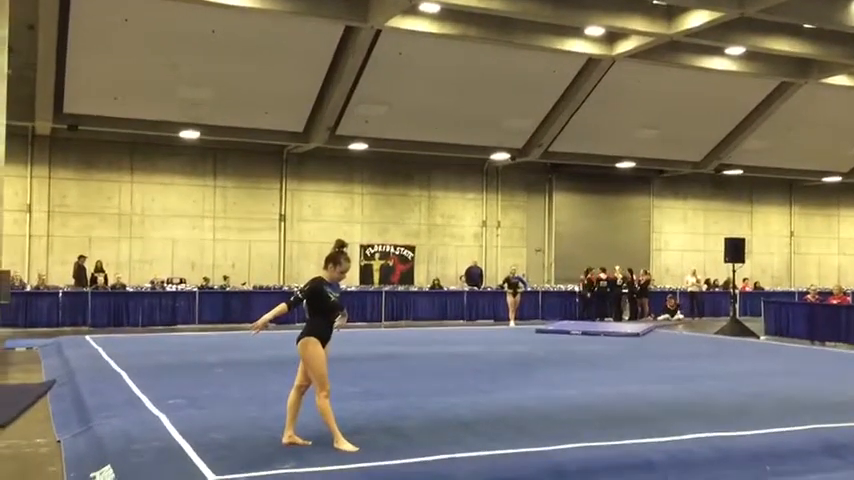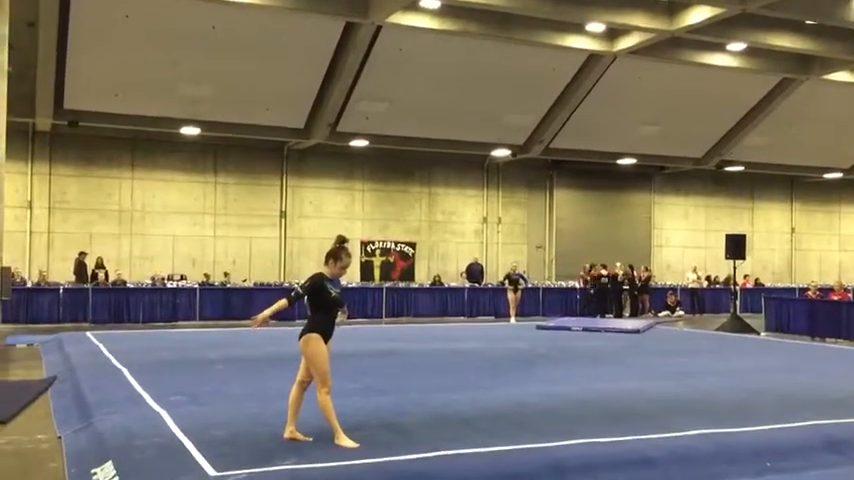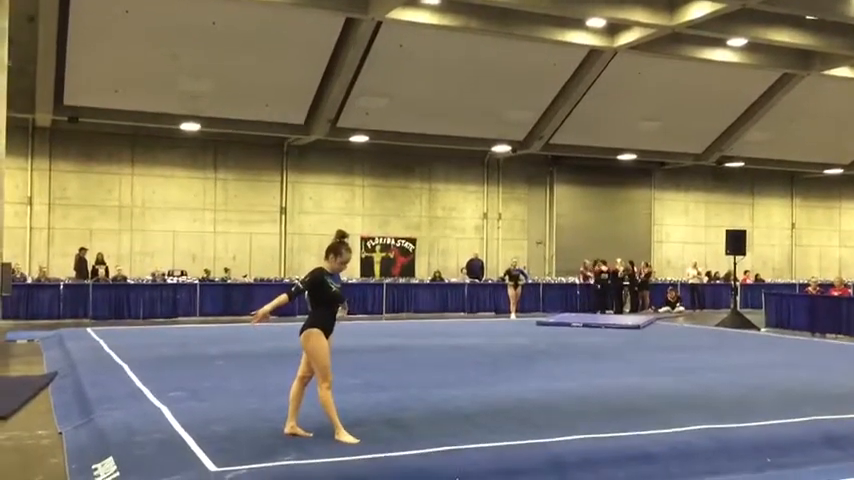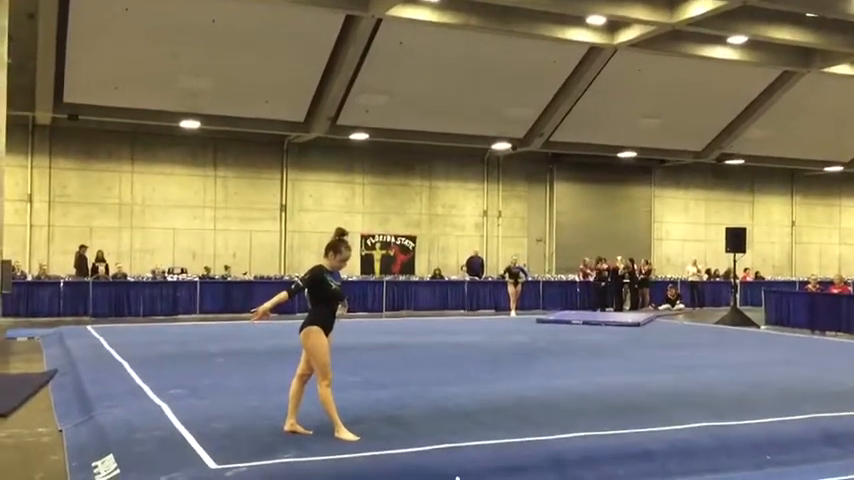
dt=0.1s
person 1, frame 1
left shoulder: (334, 287)
right shoulder: (316, 285)
right elbow: (291, 303)
left wrist: (342, 316)
right wrist: (267, 317)
left hip: (320, 341)
right hip: (311, 340)
left knee: (300, 386)
right knee: (323, 390)
left ankle: (289, 434)
right ankle: (338, 439)
person 1, frame 2
left shoulder: (335, 283)
right shoulder: (317, 281)
right elbow: (292, 298)
left wrist: (341, 311)
right wrist: (267, 313)
left hip: (322, 337)
right hip: (313, 336)
left knee: (302, 382)
right knee: (324, 387)
left ankle: (290, 429)
right ankle: (339, 435)
person 1, frame 3
left shoulder: (335, 278)
right shoulder: (317, 275)
right elbow: (293, 293)
left wrist: (342, 306)
right wrist: (268, 307)
left hip: (323, 332)
right hip: (314, 331)
left knee: (303, 377)
right knee: (325, 382)
left ankle: (291, 425)
right ankle: (339, 430)
person 1, frame 4
left shoulder: (334, 275)
right shoulder: (317, 273)
right elbow: (293, 290)
left wrist: (342, 304)
right wrist: (268, 305)
left hip: (323, 329)
right hip: (313, 329)
left knee: (303, 375)
right knee: (325, 380)
left ankle: (291, 422)
right ankle: (339, 428)
